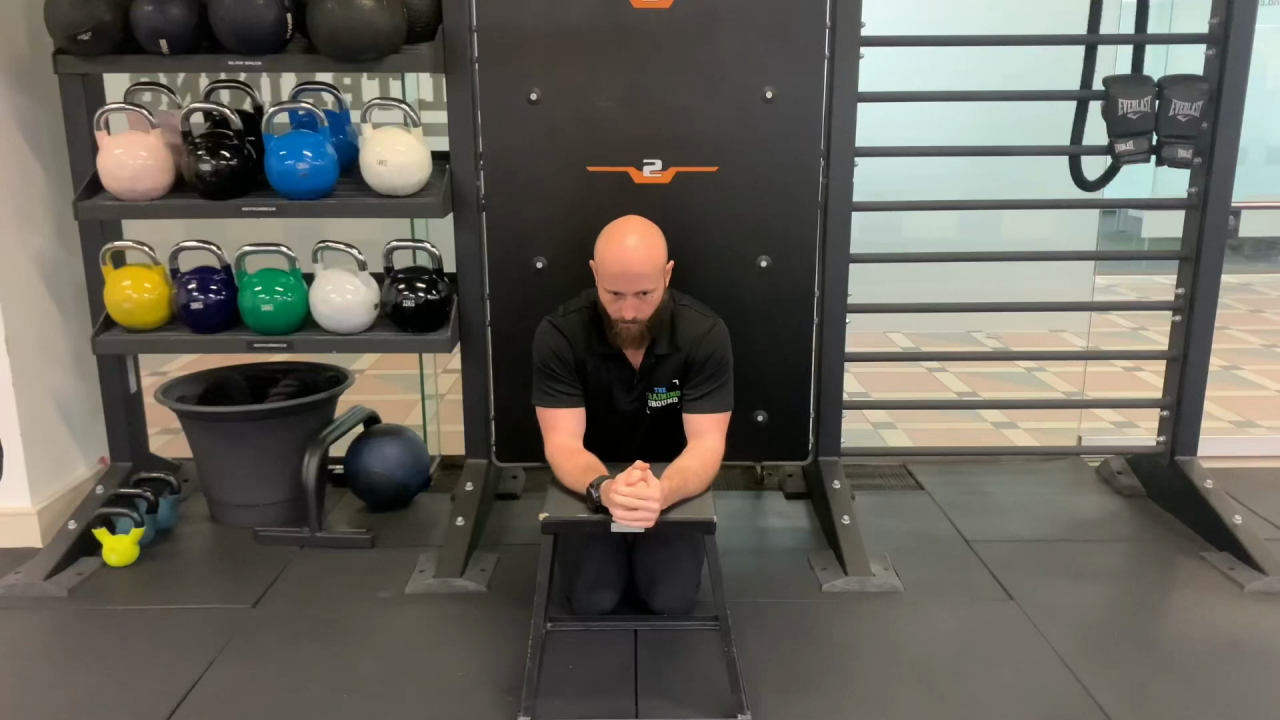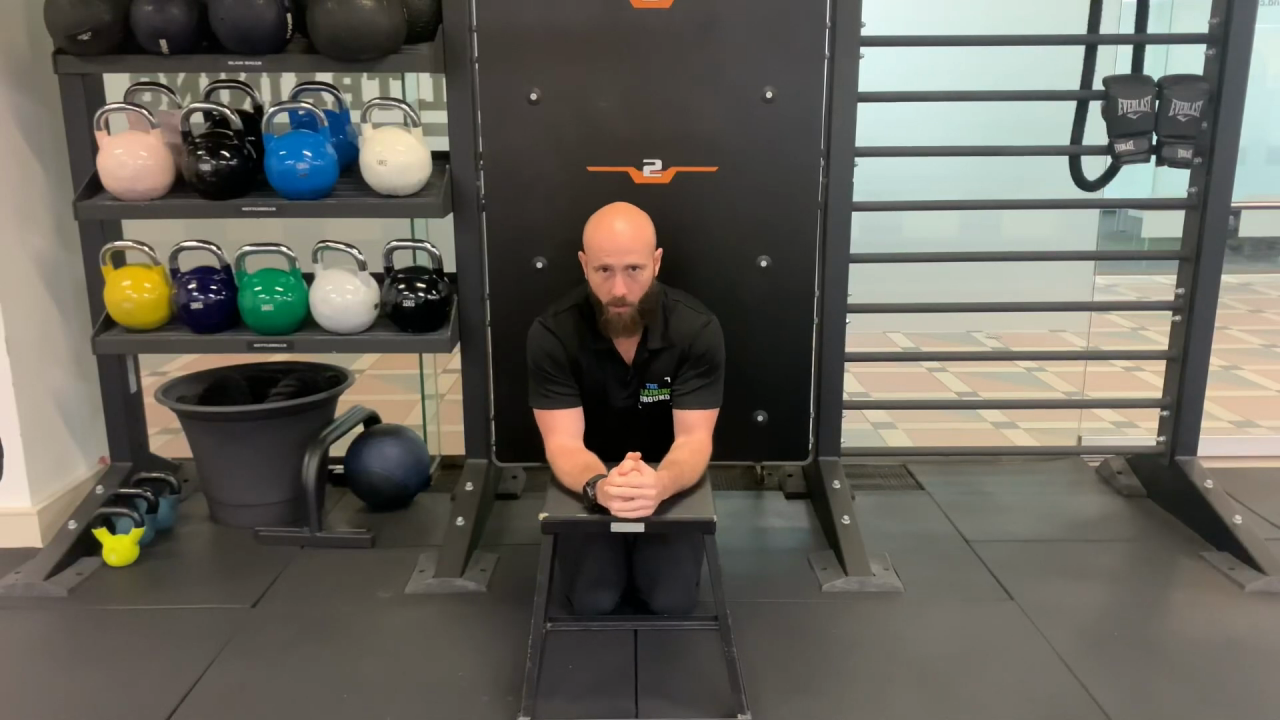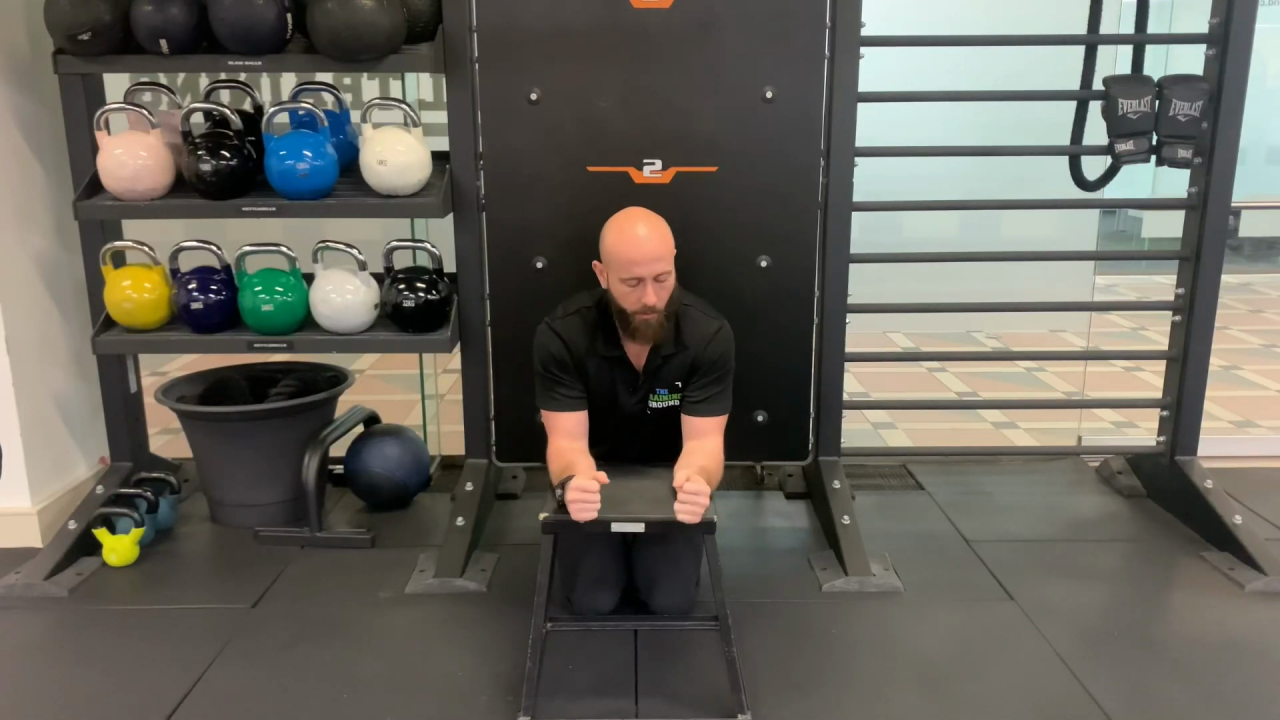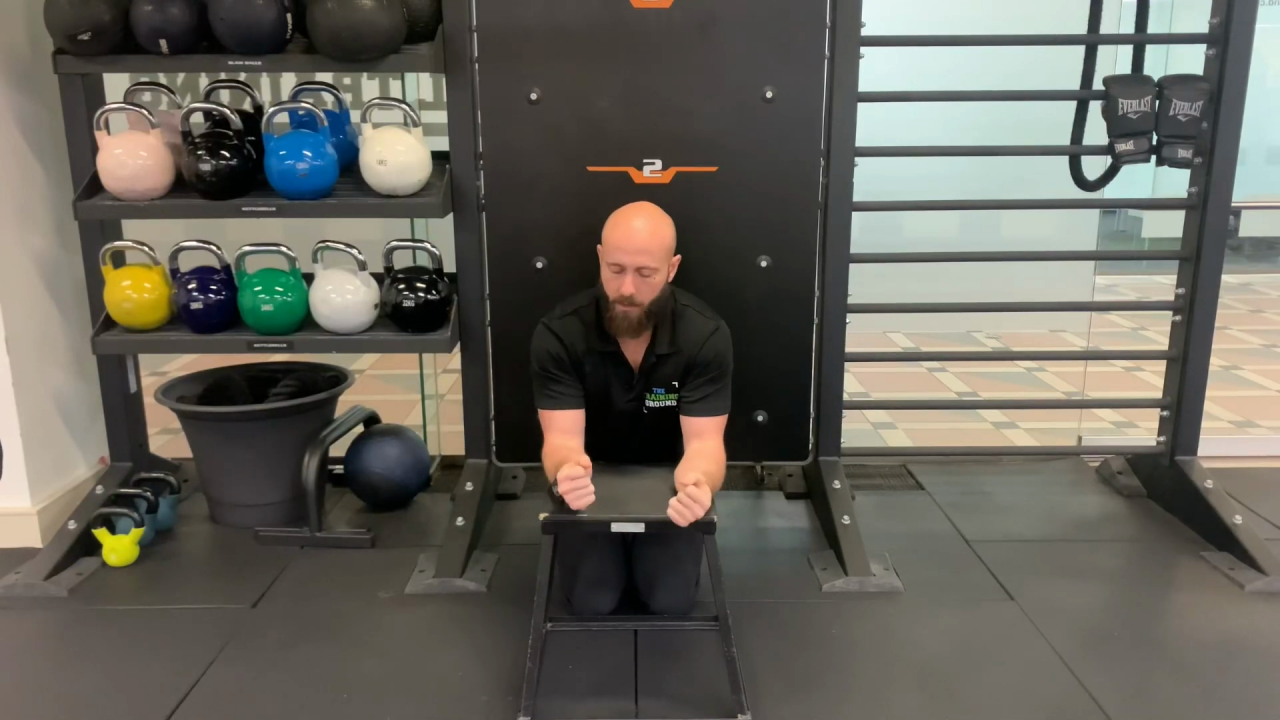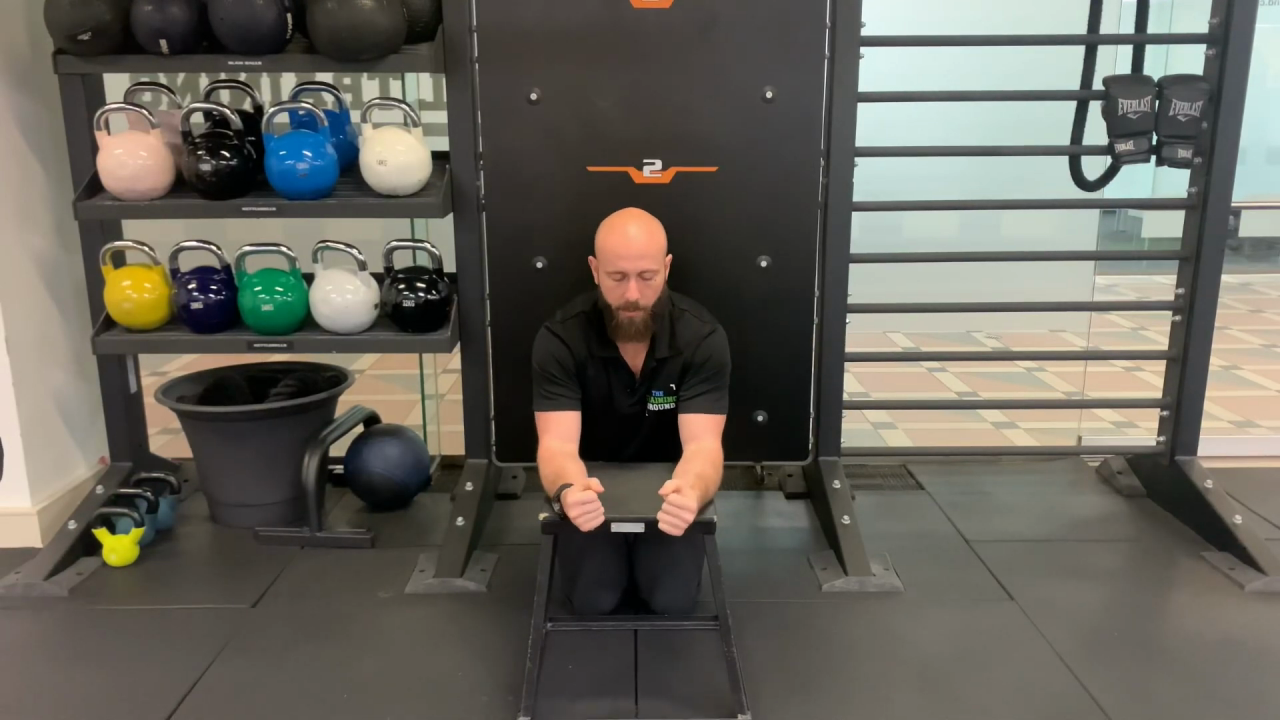
dt=0.7s
person 1, frame 1
left shoulder: (705, 334)
right shoulder: (558, 335)
left elbow: (706, 443)
right elbow: (562, 443)
left wrist: (663, 492)
right wrist: (604, 489)
left hip: (671, 480)
right hip: (590, 481)
left knee: (673, 598)
right knee: (590, 598)
person 1, frame 2
left shoulder: (698, 329)
right shoulder: (551, 334)
left elbow: (693, 437)
right elbow: (564, 441)
left wrist: (659, 484)
right wrist: (600, 487)
left hip: (666, 478)
right hip: (588, 479)
left knee: (673, 599)
right knee: (591, 599)
left ankle: (643, 552)
person 1, frame 3
left shoulder: (710, 335)
right shoulder: (559, 335)
left elbow: (703, 440)
right elbow: (568, 439)
left wrist: (697, 485)
right wrist: (572, 483)
left hip: (668, 484)
right hip: (595, 482)
left knee: (671, 599)
right knee: (591, 599)
left ankle: (644, 551)
right ankle: (612, 551)
person 1, frame 4
left shoulder: (707, 336)
right shoulder: (558, 334)
left elbow: (703, 442)
right elbow: (563, 437)
left wrist: (698, 486)
right wrist: (568, 473)
left hip: (667, 486)
right hip: (593, 484)
left knee: (672, 599)
right knee: (591, 600)
left ankle: (643, 552)
right ankle: (613, 552)
person 1, frame 5
left shoulder: (703, 338)
right shoulder: (559, 340)
left elbow: (702, 442)
right elbow: (557, 443)
left wrist: (690, 492)
right wrist: (567, 492)
left hip: (668, 489)
right hip: (591, 488)
left knee: (673, 598)
right knee: (592, 598)
left ankle: (647, 551)
